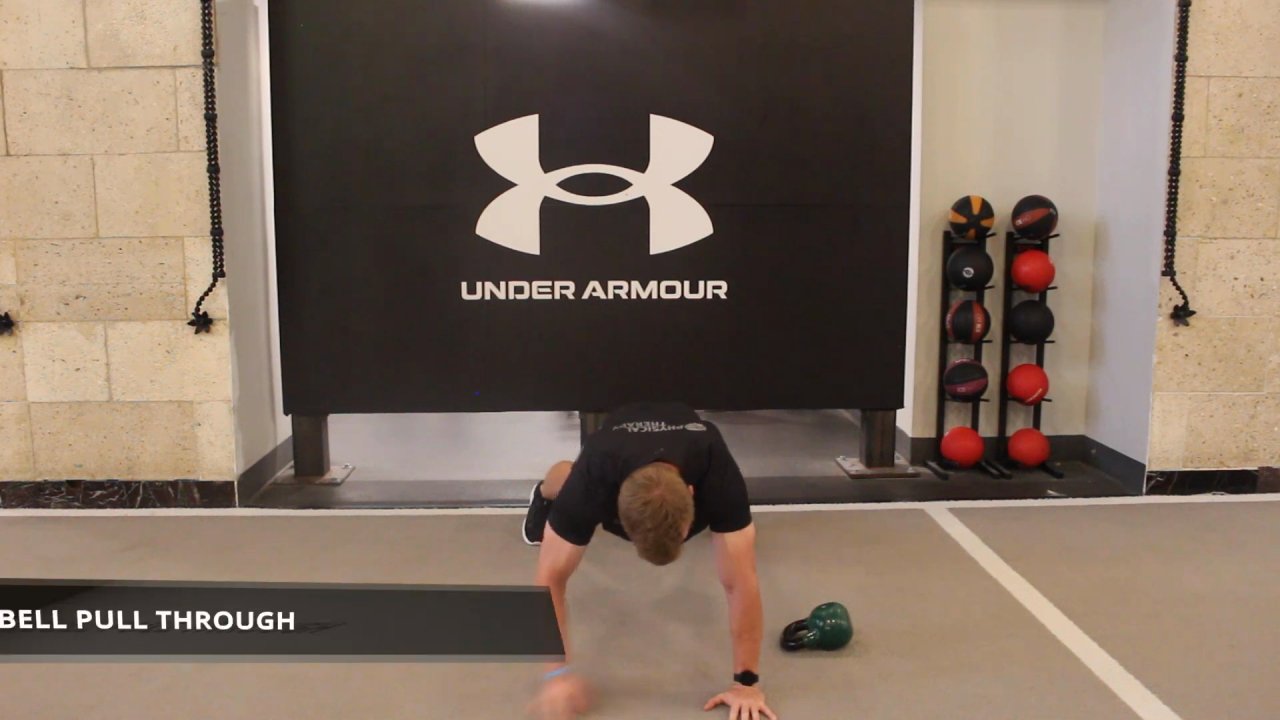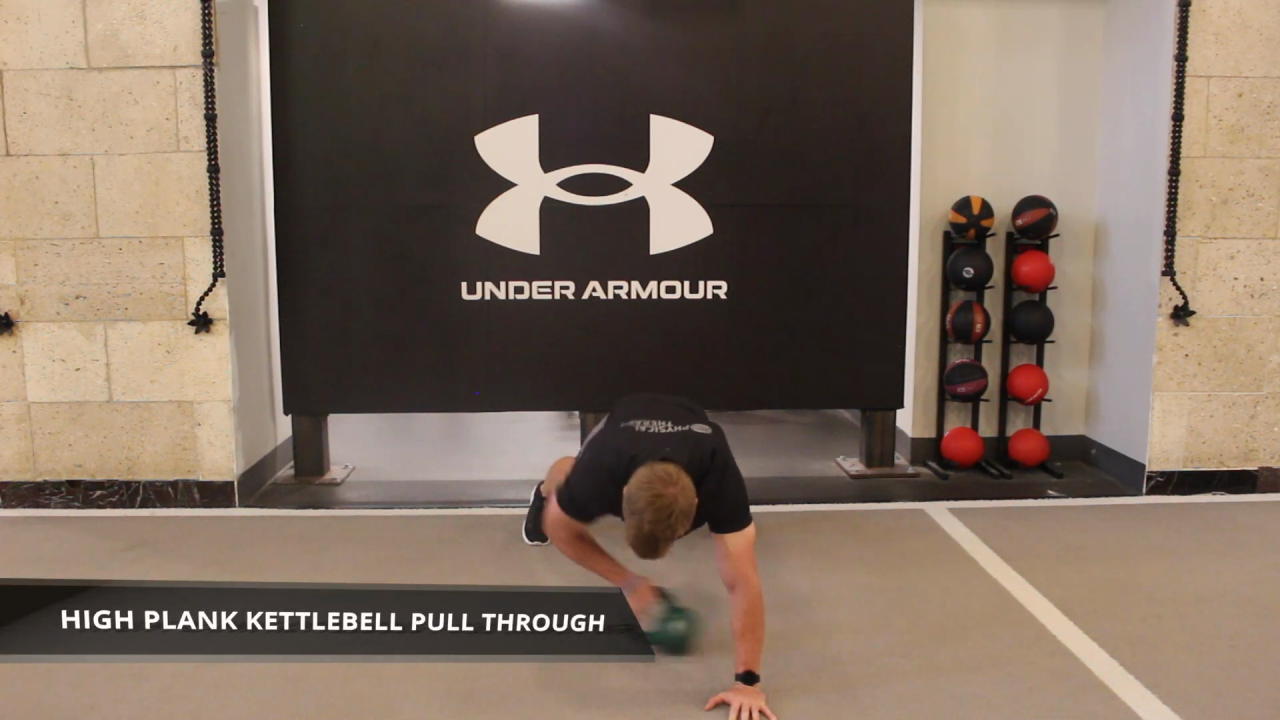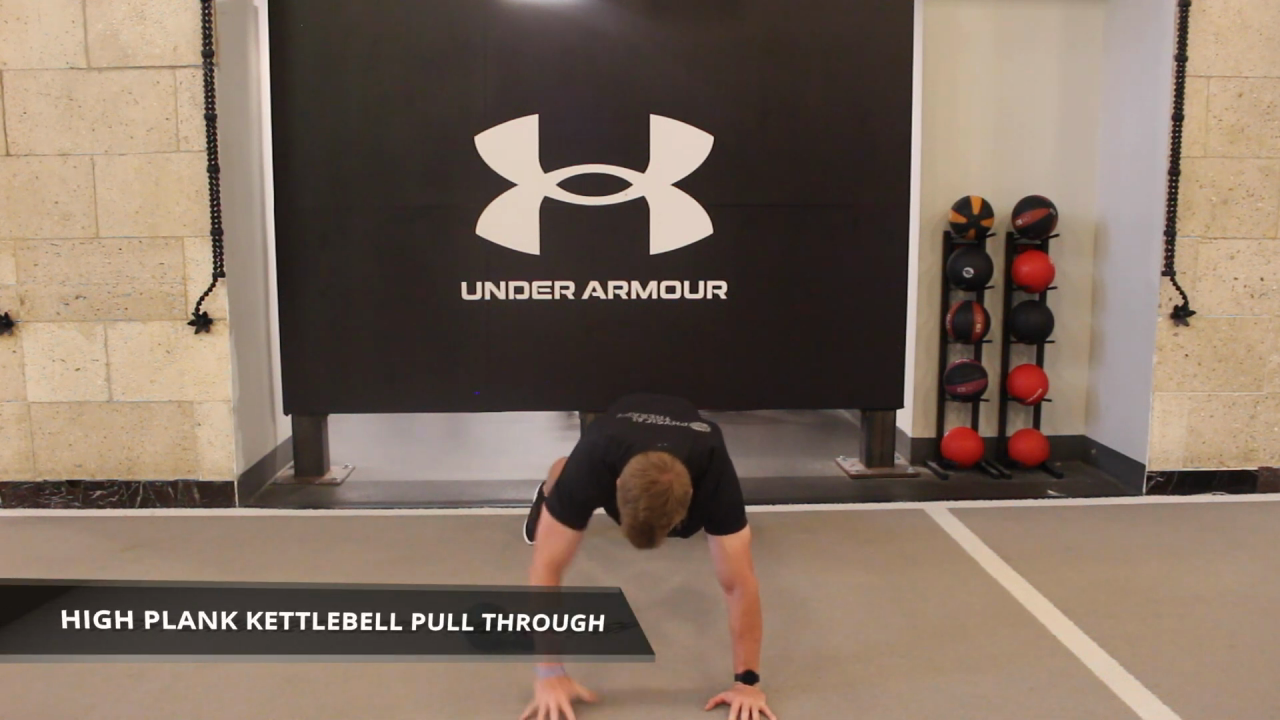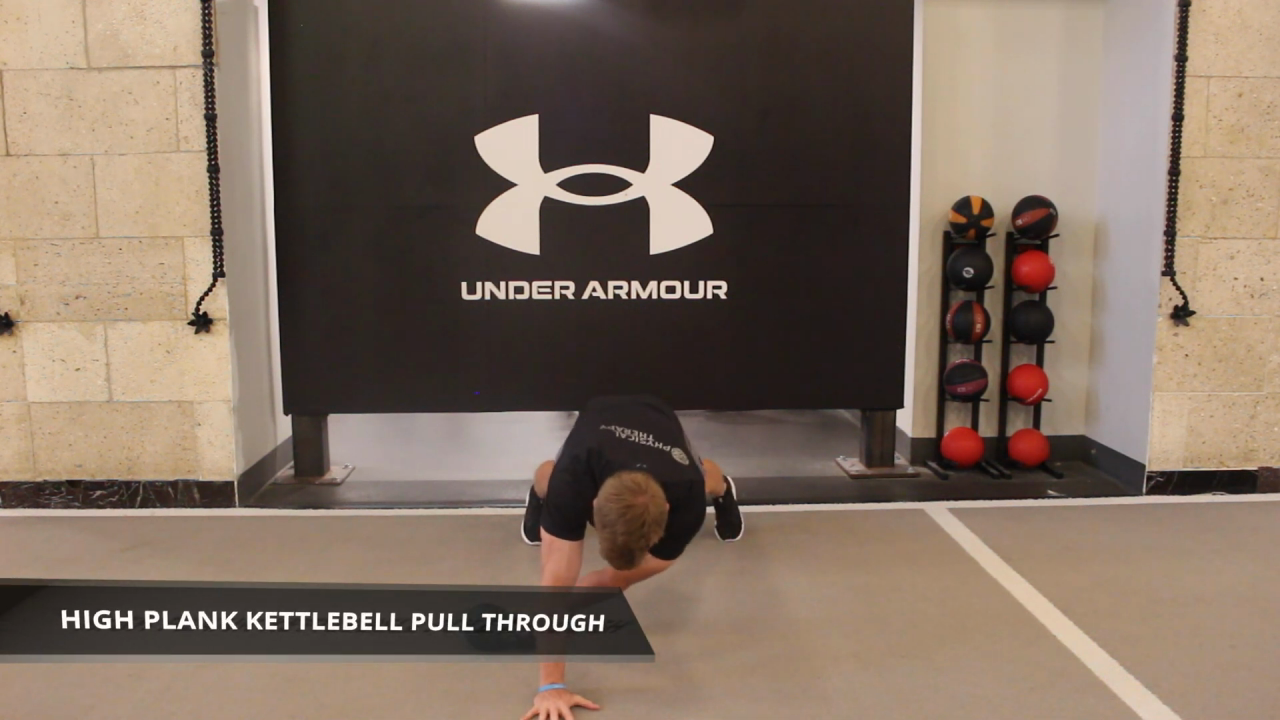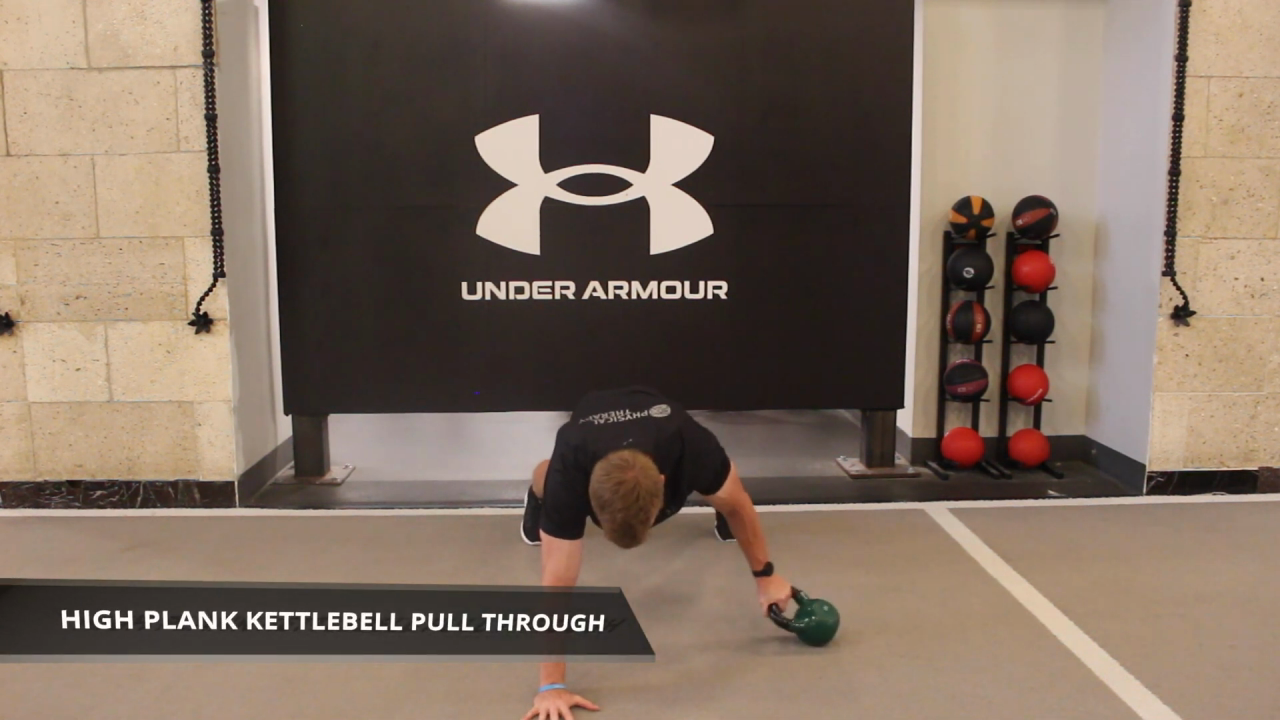
dt=1s
person 1, frame 1
left shoulder: (717, 474)
right shoulder: (595, 478)
left elbow: (739, 582)
right elbow: (551, 575)
left wrist: (746, 681)
right wrist: (557, 671)
left hip: (689, 449)
right hip: (617, 449)
right ankle: (545, 492)
person 1, frame 2
left shoulder: (718, 478)
right shoulder: (603, 467)
left elbow: (741, 582)
right elbow: (558, 527)
left wrist: (747, 680)
right wrist: (627, 582)
left hip: (687, 426)
right knee: (572, 481)
right ankle: (544, 492)
person 1, frame 3
left shoulder: (713, 476)
right shoulder: (592, 462)
left elbow: (738, 582)
right elbow: (547, 565)
left wrist: (747, 681)
right wrist: (549, 673)
left hip: (690, 446)
right hip: (619, 439)
right knee: (563, 480)
right ankle: (548, 491)
person 1, frame 4
left shoulder: (686, 498)
right shoulder: (574, 480)
left elbow: (620, 578)
right elbow: (557, 579)
right wrist: (550, 685)
left ankle: (722, 490)
right ankle: (541, 493)
person 1, frame 5
left shoulder: (689, 446)
right shoulder: (569, 473)
left elbow: (736, 506)
right elbow: (558, 581)
left wrist: (765, 575)
right wrist: (551, 685)
left hip: (657, 432)
right hip: (587, 440)
right ankle: (539, 492)
